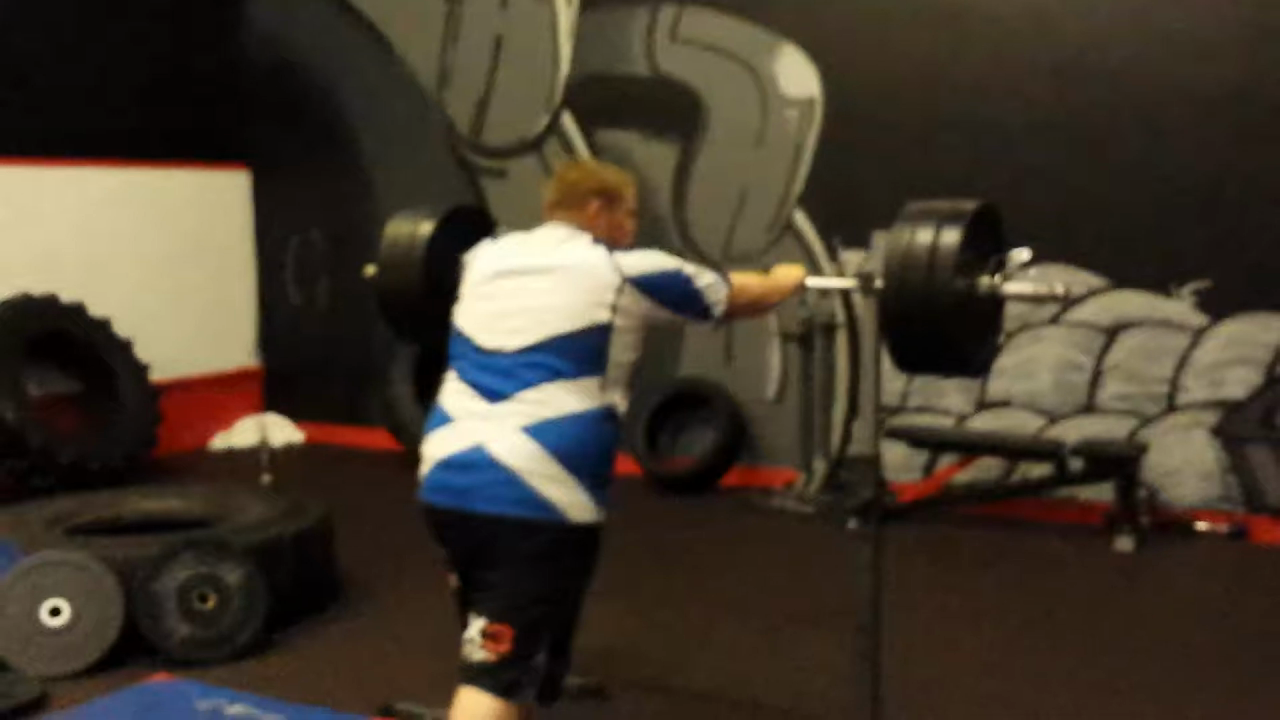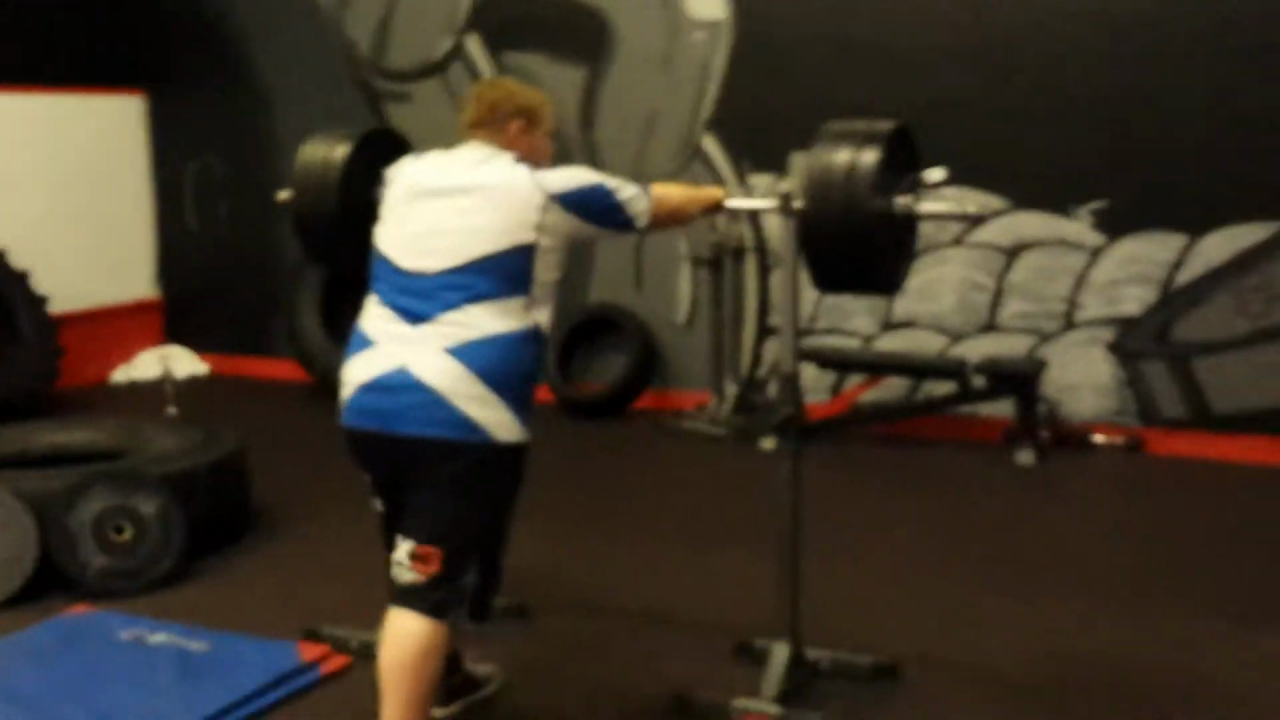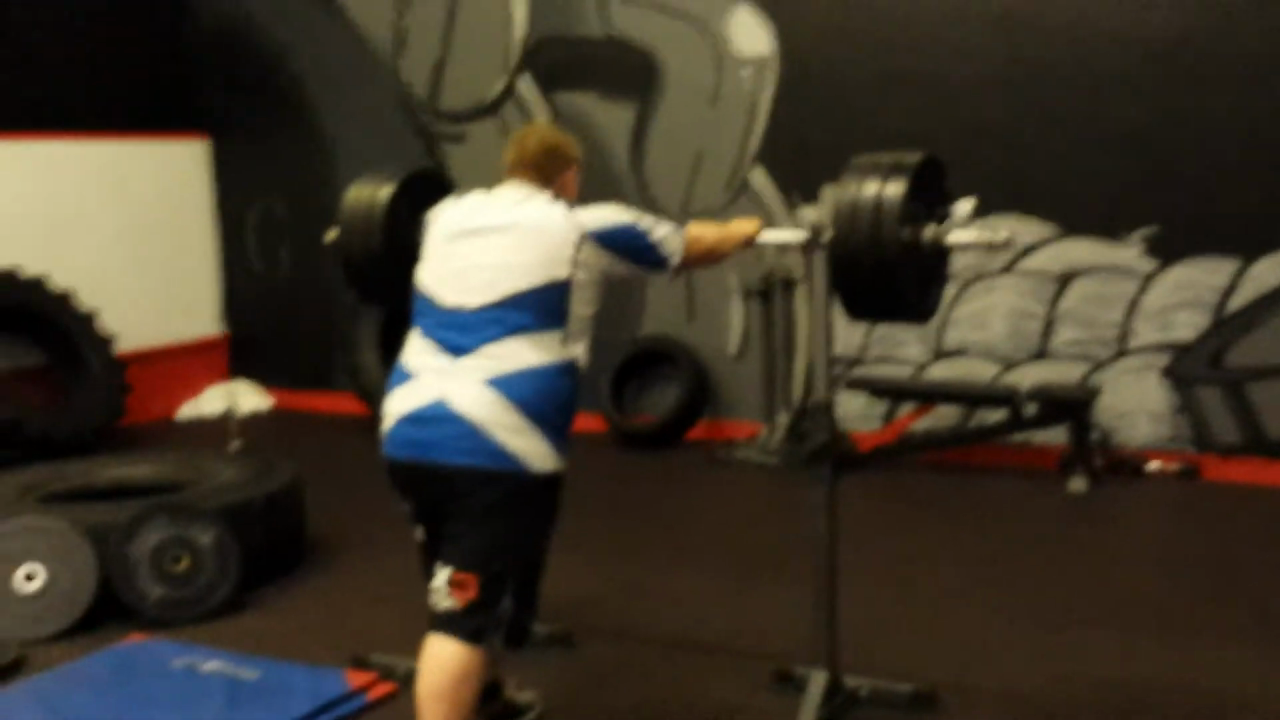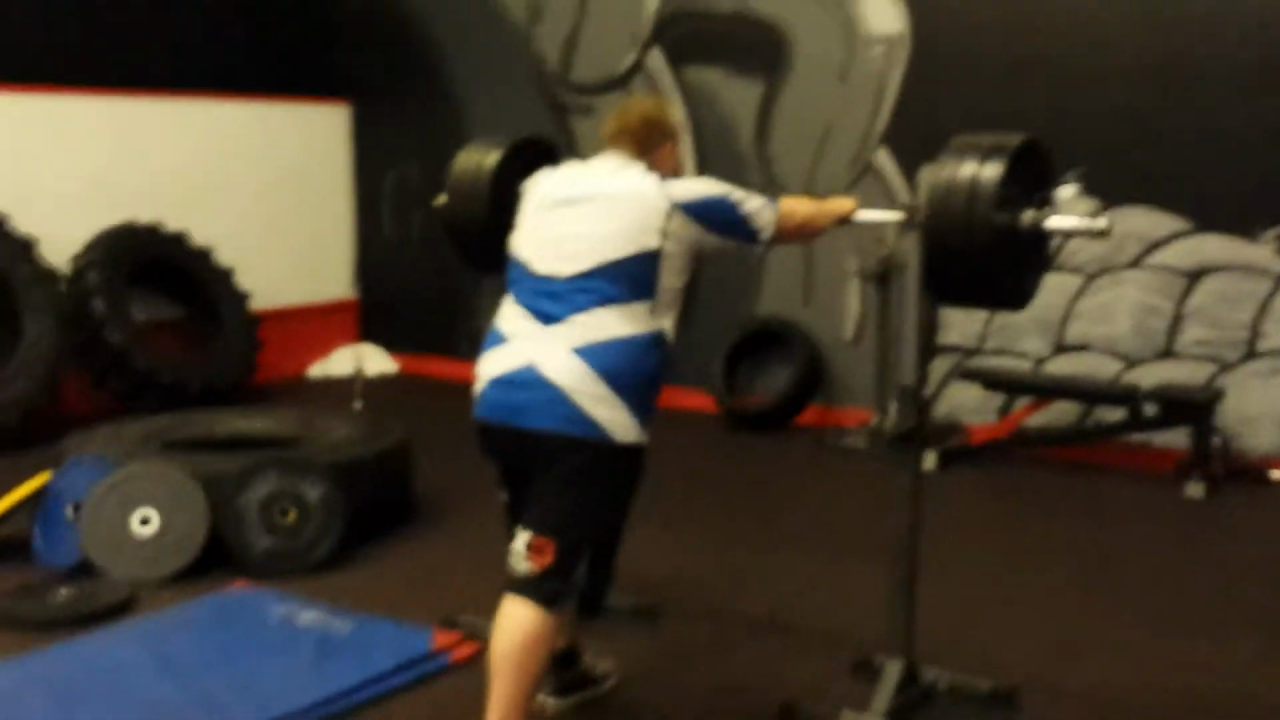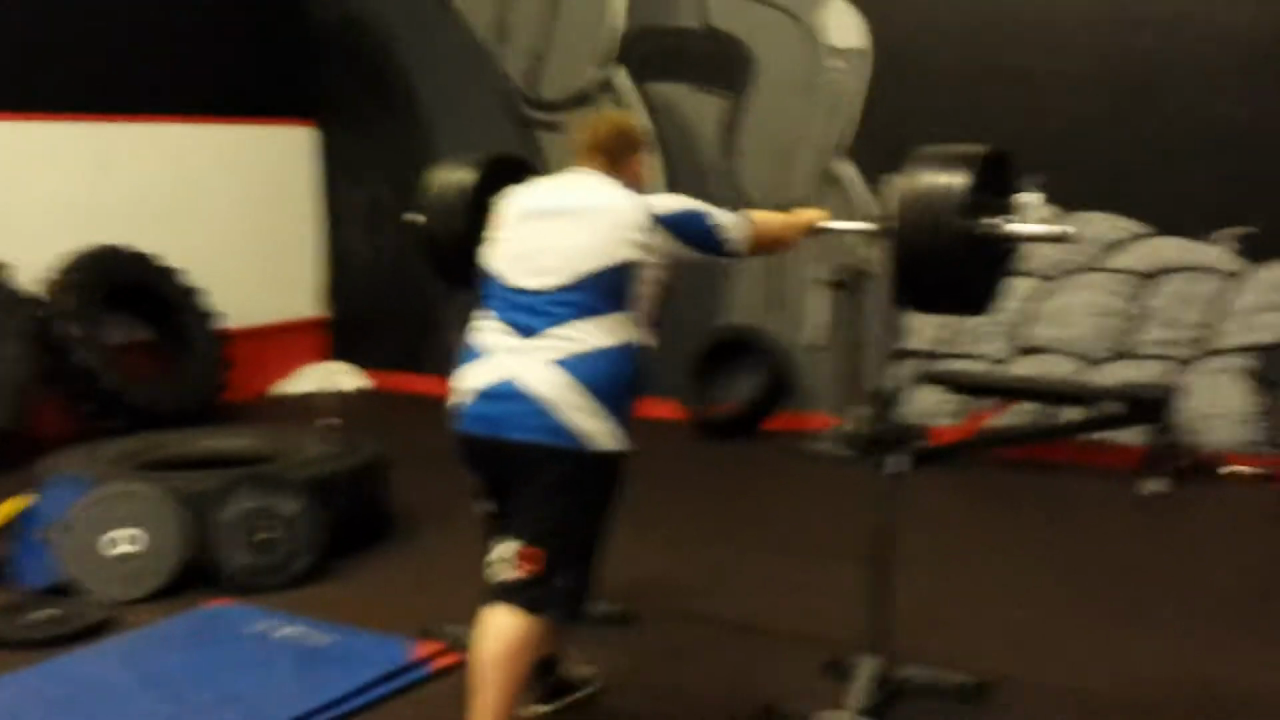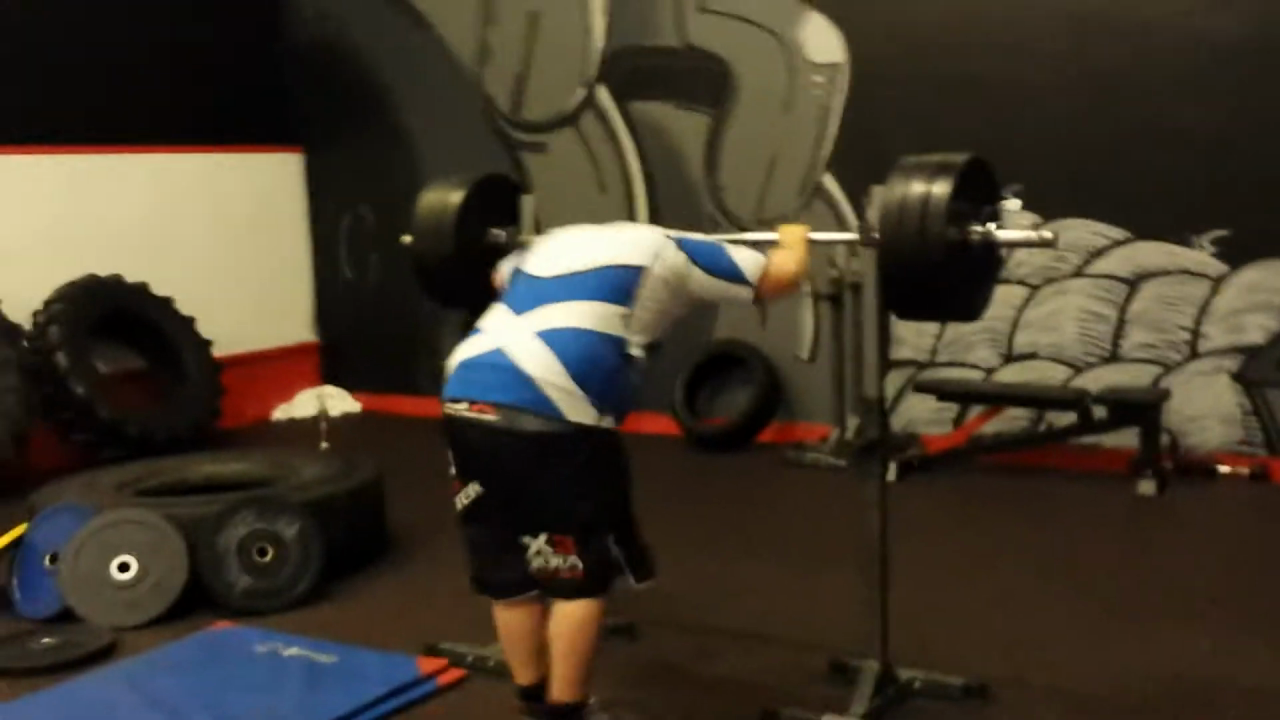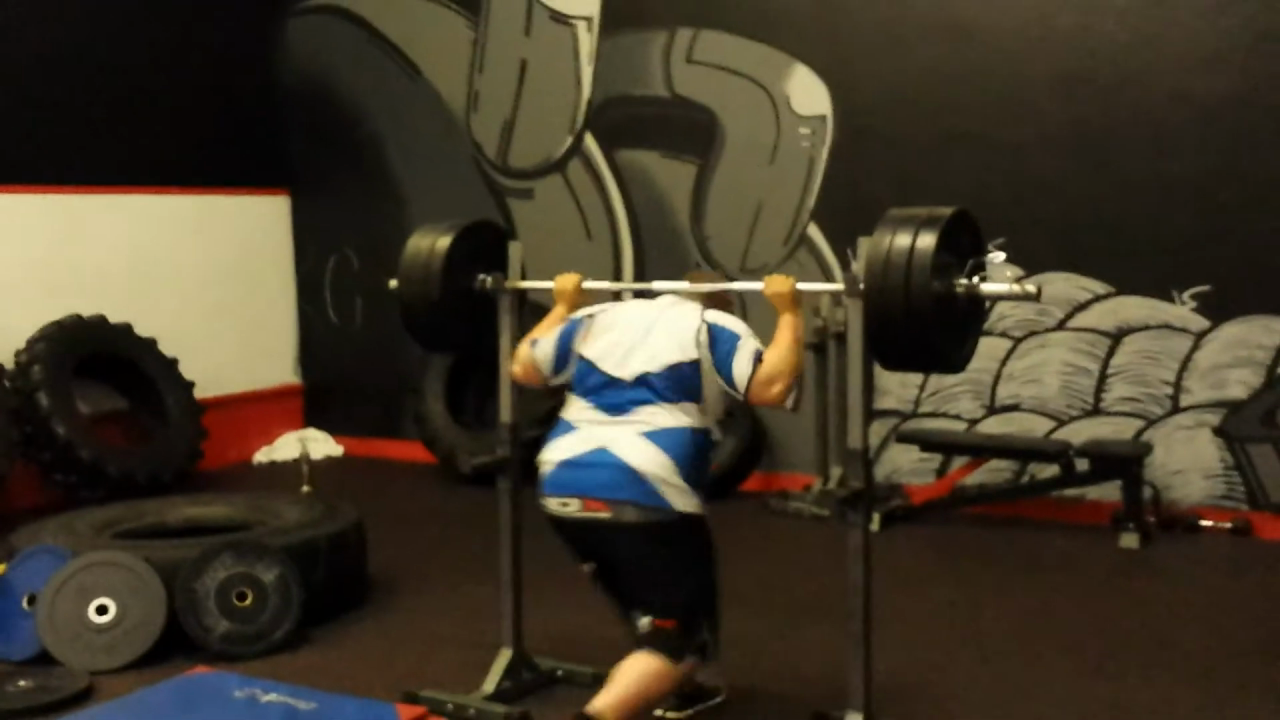
dt=0.5s
person 1, frame 1
left shoulder: (487, 256)
right shoulder: (623, 273)
right elbow: (739, 297)
right wrist: (785, 280)
left hip: (446, 480)
right hip: (534, 496)
left knee: (499, 639)
right knee: (496, 667)
person 1, frame 2
left shoulder: (408, 176)
right shoulder: (546, 191)
right elbow: (659, 206)
right wrist: (708, 195)
left hip: (368, 401)
right hip: (458, 415)
left knee: (429, 561)
right knee: (424, 584)
person 1, frame 3
left shoulder: (447, 215)
right shoulder: (581, 229)
right elbow: (694, 246)
right wrist: (740, 232)
left hip: (408, 432)
right hip: (495, 446)
left knee: (469, 583)
right knee: (460, 611)
person 1, frame 4
left shoulder: (544, 185)
right shoulder: (673, 201)
right elbow: (785, 219)
right wrist: (836, 209)
left hip: (499, 397)
right hip: (581, 413)
left knee: (555, 546)
right knee: (538, 575)
left ankle: (563, 666)
person 1, frame 5
left shoulder: (515, 200)
right shoulder: (646, 216)
right elbow: (754, 232)
right wrist: (803, 220)
left hip: (480, 410)
right hip: (562, 424)
left knee: (531, 557)
right knee: (524, 583)
person 1, frame 6
left shoulder: (563, 238)
right shoulder: (670, 250)
left elbow: (504, 280)
right elbow: (778, 277)
right wrist: (792, 243)
left hip: (465, 398)
right hip: (551, 410)
left knee: (508, 567)
right knee: (585, 565)
person 1, frame 7
left shoulder: (597, 317)
right shoulder: (715, 327)
left elbow: (524, 368)
right elbow: (770, 387)
left wrist: (563, 306)
right wrist: (788, 310)
left hip: (563, 489)
right hip: (644, 498)
left knee: (647, 603)
right knee: (680, 638)
